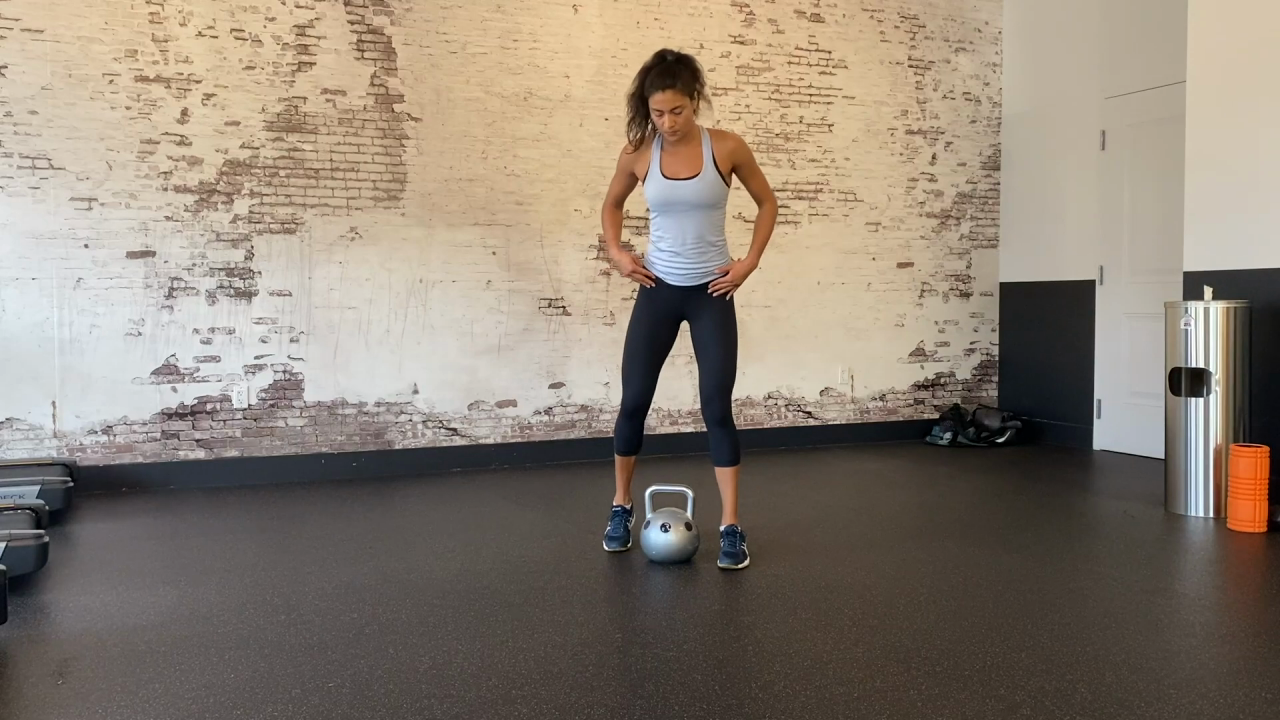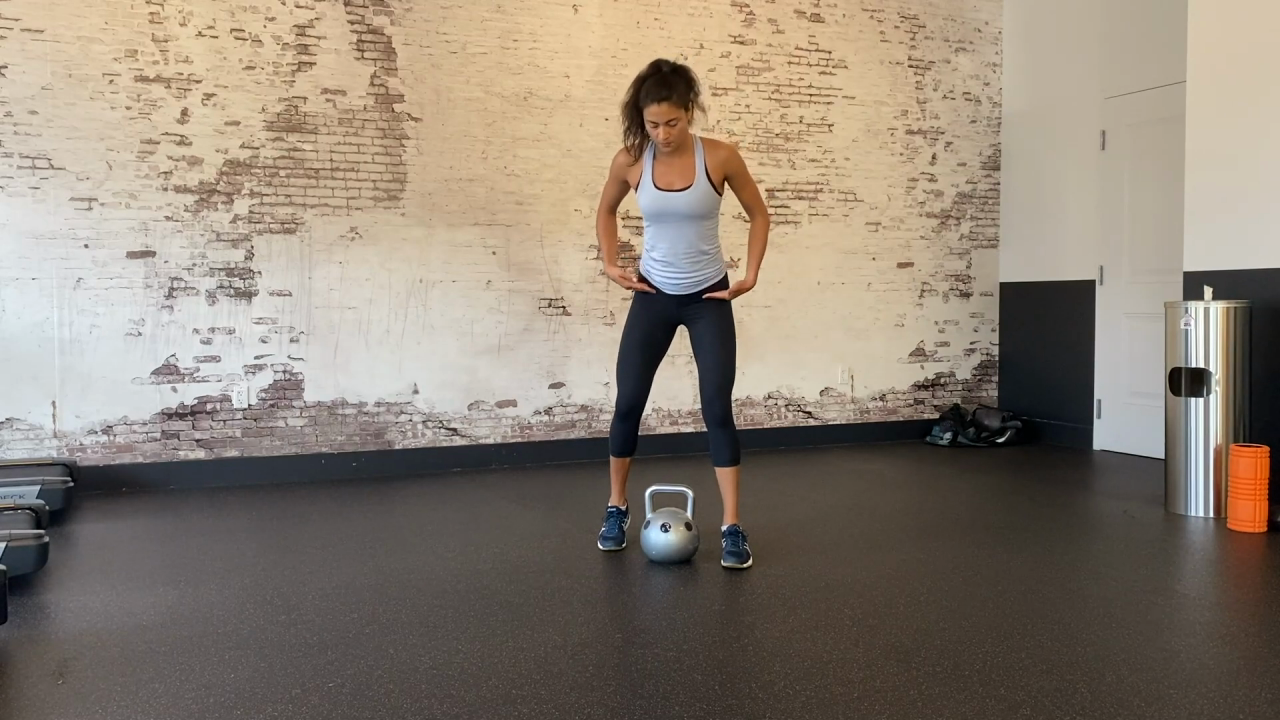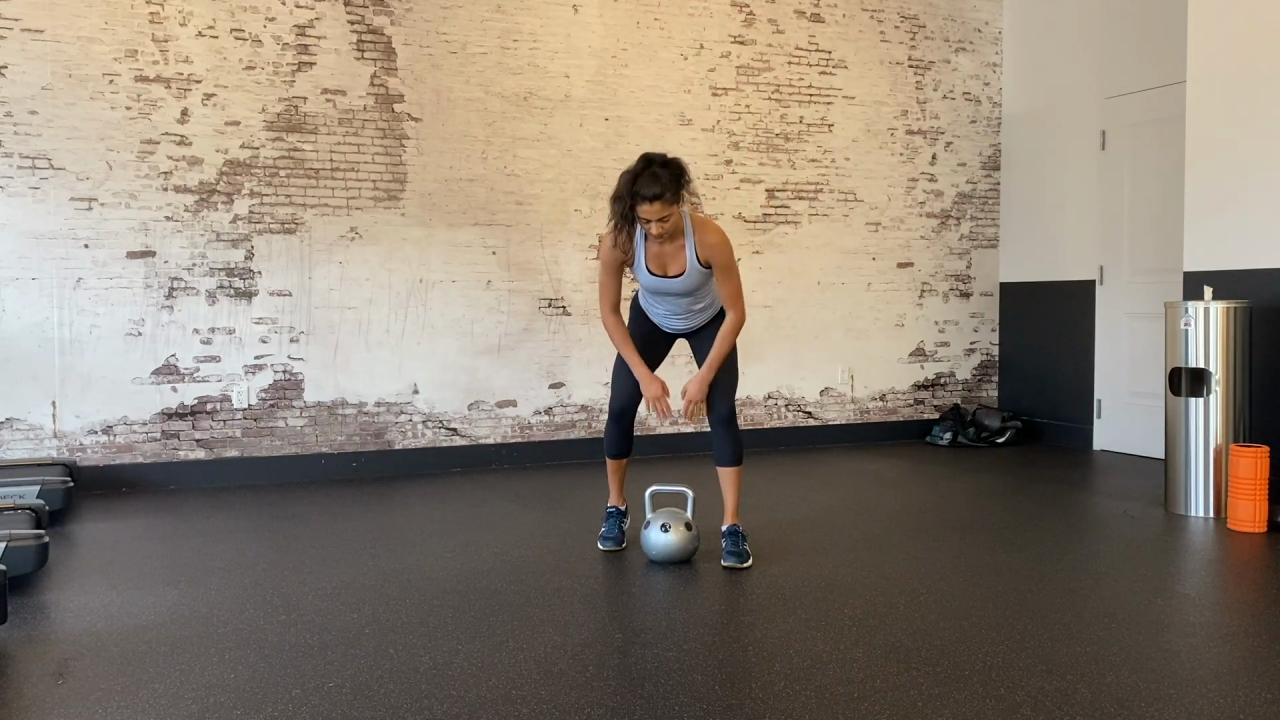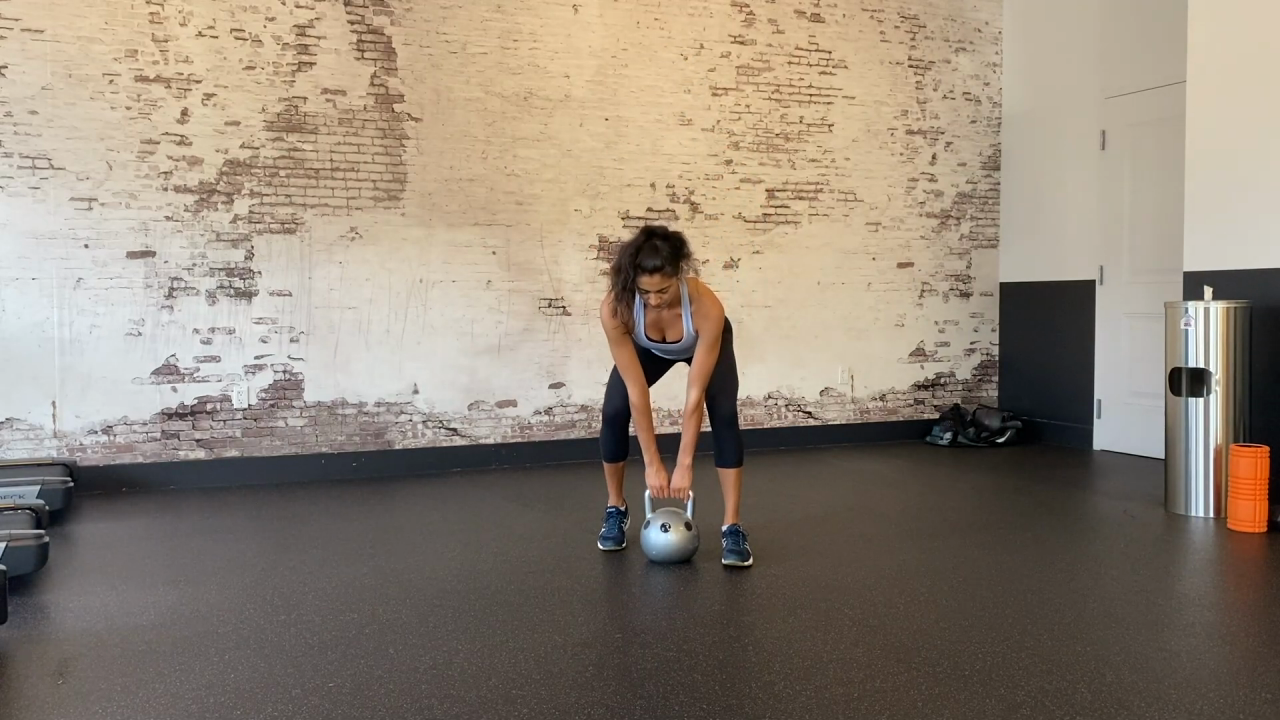
dt=1s
person 1, frame 1
left shoulder: (728, 147)
right shoulder: (636, 153)
left elbow: (766, 202)
right elbow: (612, 205)
left wrist: (750, 260)
right wrist: (616, 252)
left hip: (711, 292)
right hip: (658, 290)
left knee: (716, 407)
right knee: (634, 400)
left ankle: (731, 527)
right ankle: (622, 505)
person 1, frame 2
left shoulder: (720, 157)
right shoulder: (629, 160)
left elbow: (759, 214)
right elbow: (606, 210)
left wrist: (750, 275)
right wrist: (610, 263)
left hip: (709, 297)
right hip: (653, 296)
left knee: (717, 408)
right knee: (628, 402)
left ankle: (732, 527)
right ankle: (616, 508)
person 1, frame 3
left shoulder: (710, 237)
right shoulder: (620, 239)
left elbow: (735, 311)
right elbow: (609, 310)
left wrist: (704, 378)
right wrist: (643, 374)
left hip: (708, 322)
right hip: (650, 320)
left knee: (722, 411)
right knee: (621, 407)
left ankle: (732, 526)
right ankle: (616, 508)
person 1, frame 4
left shoulder: (707, 307)
right shoulder: (614, 308)
left elbow: (695, 395)
right elbow: (636, 390)
left wrist: (684, 464)
right wrist: (652, 463)
left hip: (704, 344)
right hip: (647, 347)
left knee: (724, 414)
right knee: (614, 412)
left ankle: (732, 527)
right ankle: (616, 508)
